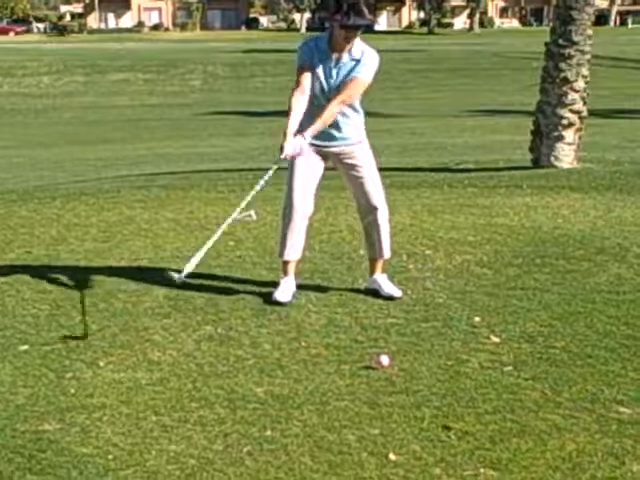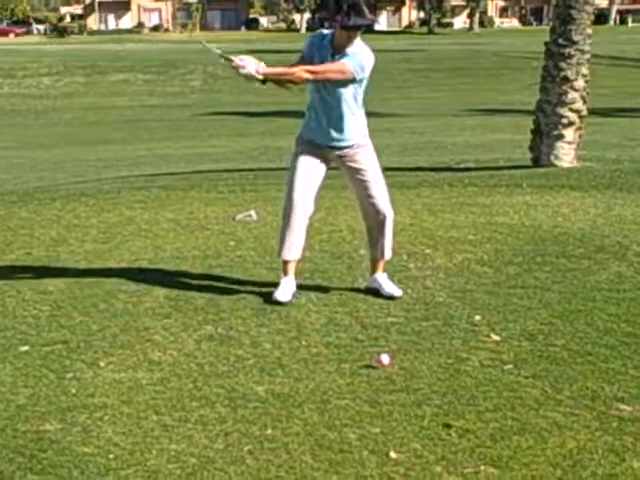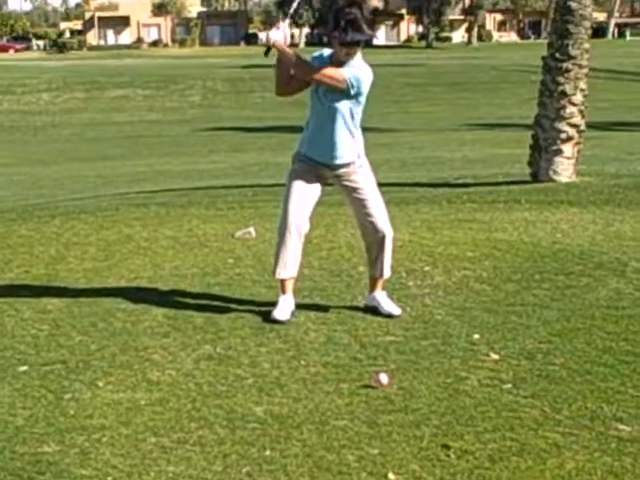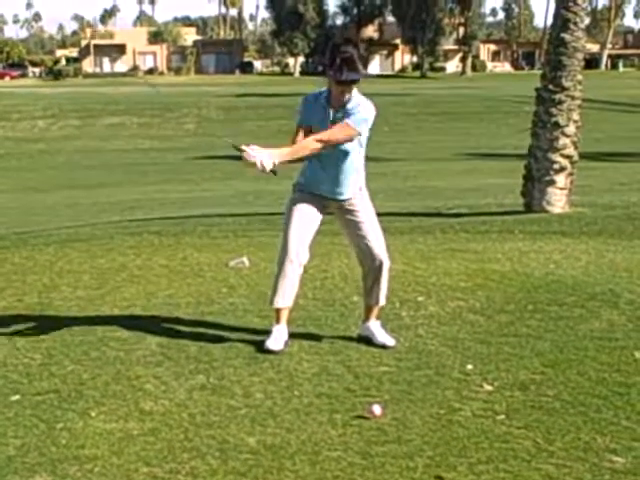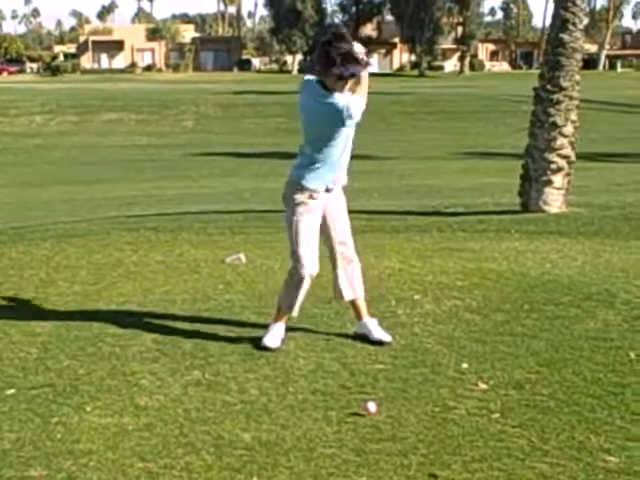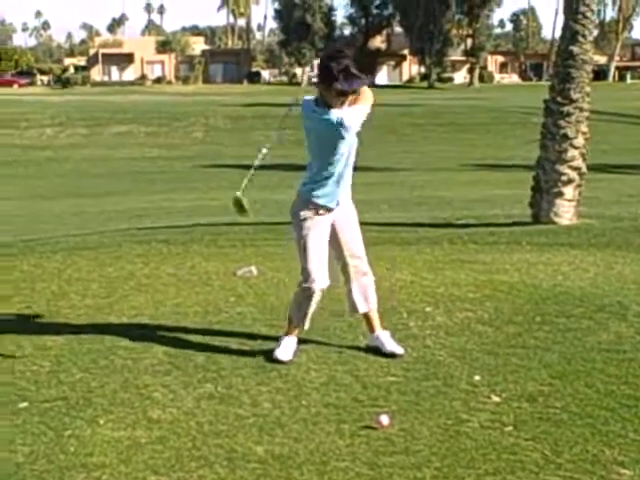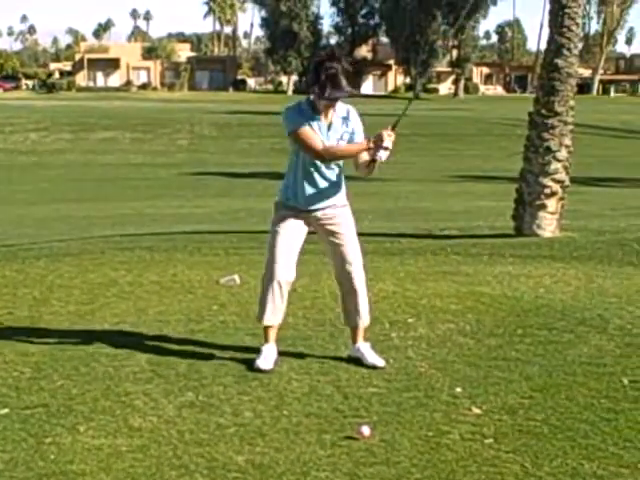
dt=0.4s
person 1, frame 1
left shoulder: (368, 57)
right shoulder: (309, 48)
left elbow: (339, 101)
right elbow: (300, 92)
left wrist: (306, 136)
right wrist: (290, 133)
left hip: (351, 141)
right hip: (309, 141)
left knee: (375, 206)
right knee: (297, 206)
left ankle: (377, 276)
right ankle: (288, 279)
person 1, frame 2
left shoulder: (362, 57)
right shoulder: (317, 41)
left elbow: (311, 74)
right elbow: (292, 75)
left wrist: (262, 70)
right wrist: (260, 69)
left hip: (353, 143)
right hip: (313, 141)
left knee: (380, 209)
right knee: (297, 207)
left ankle: (377, 276)
right ankle: (288, 279)
person 1, frame 3
left shoulder: (360, 74)
right shoulder: (323, 57)
left elbow: (309, 72)
right elbow: (284, 89)
left wrist: (281, 46)
right wrist: (280, 48)
left hip: (350, 163)
right hip: (310, 159)
left knee: (380, 228)
right knee: (292, 224)
left ankle: (376, 294)
right ankle: (286, 298)
person 1, frame 4
left shoulder: (364, 110)
right shoulder: (311, 102)
left elbow: (320, 142)
right elbow: (300, 143)
left wrist: (275, 155)
right wrist: (270, 155)
left hip: (350, 194)
right hip: (310, 191)
left knee: (377, 258)
right knee: (292, 256)
left ankle: (370, 323)
right ankle: (280, 328)
person 1, frame 5
left shoulder: (310, 85)
right shoulder: (346, 109)
right elbow: (360, 94)
left wrist: (356, 64)
right wrist: (363, 71)
left hip: (330, 188)
right hip: (306, 192)
left knee: (345, 253)
right knee: (305, 266)
left ankle: (364, 321)
right ankle: (278, 325)
person 1, frame 6
left shoulder: (309, 106)
right shoulder: (342, 122)
right elbow: (368, 99)
left wrist: (329, 72)
left hip: (339, 203)
right hip: (314, 208)
left knee: (358, 266)
right knee: (315, 280)
left ankle: (376, 333)
right ankle: (289, 337)
person 1, frame 7
left shoulder: (349, 115)
right shoulder: (295, 114)
left elbow: (362, 167)
right elbow: (321, 152)
left wrist: (376, 153)
right wrist: (368, 145)
left hip: (334, 205)
right hip: (294, 207)
left knee: (353, 273)
right knee: (278, 273)
left ankle: (359, 344)
right ankle: (269, 346)
